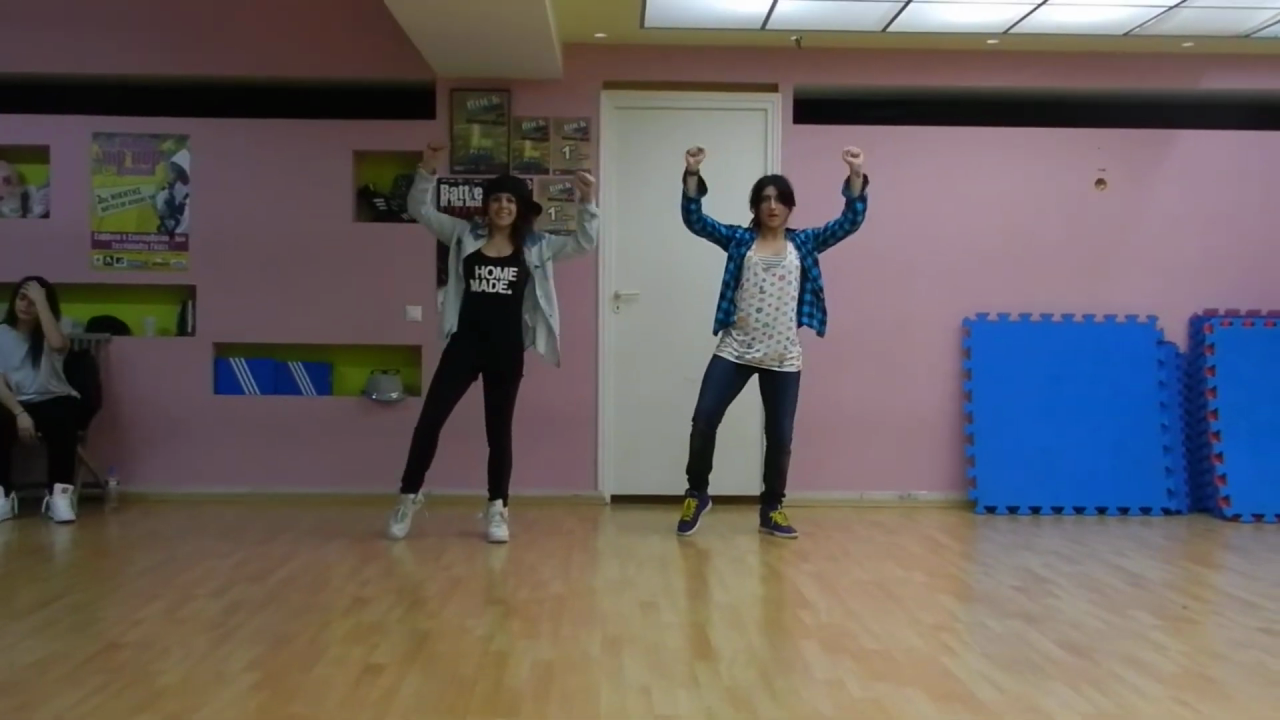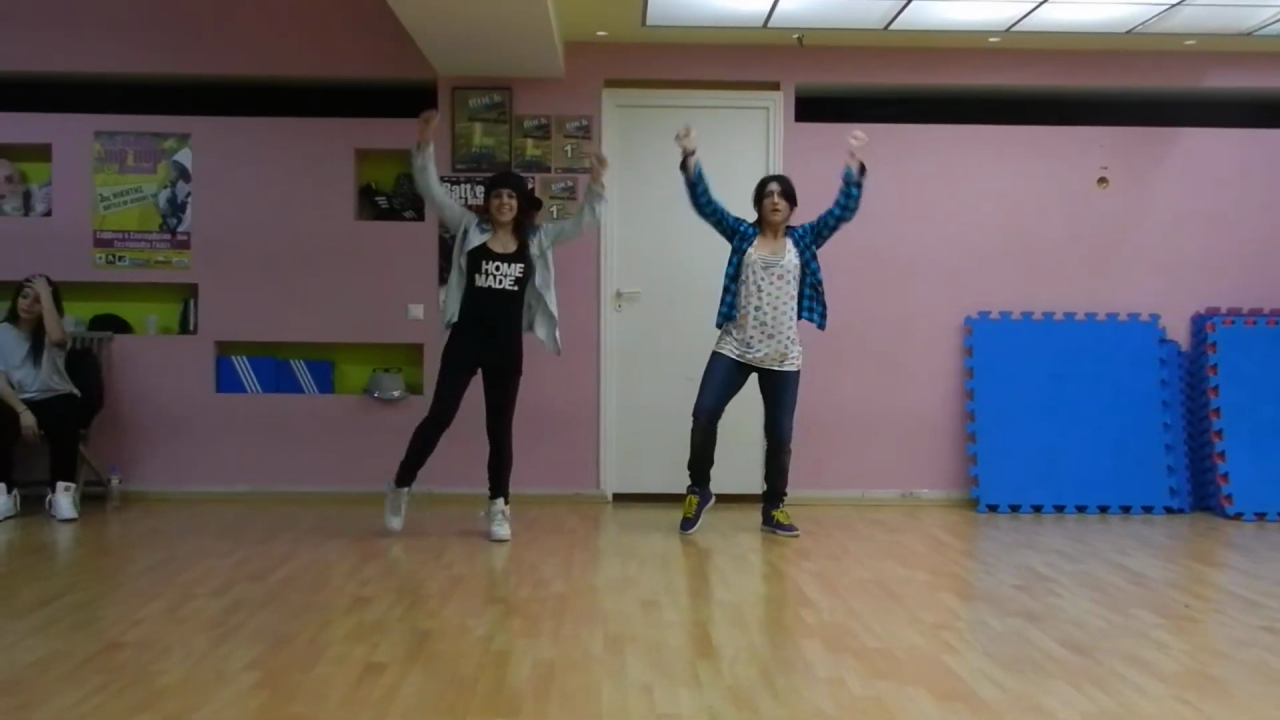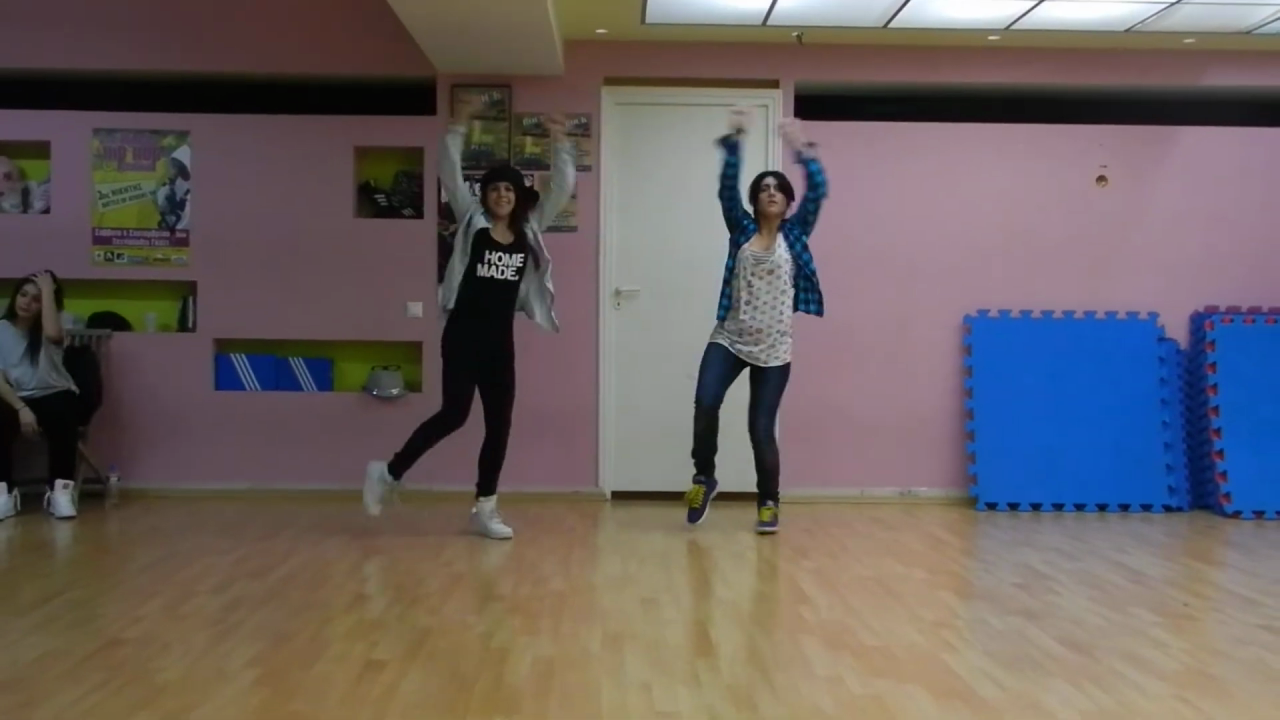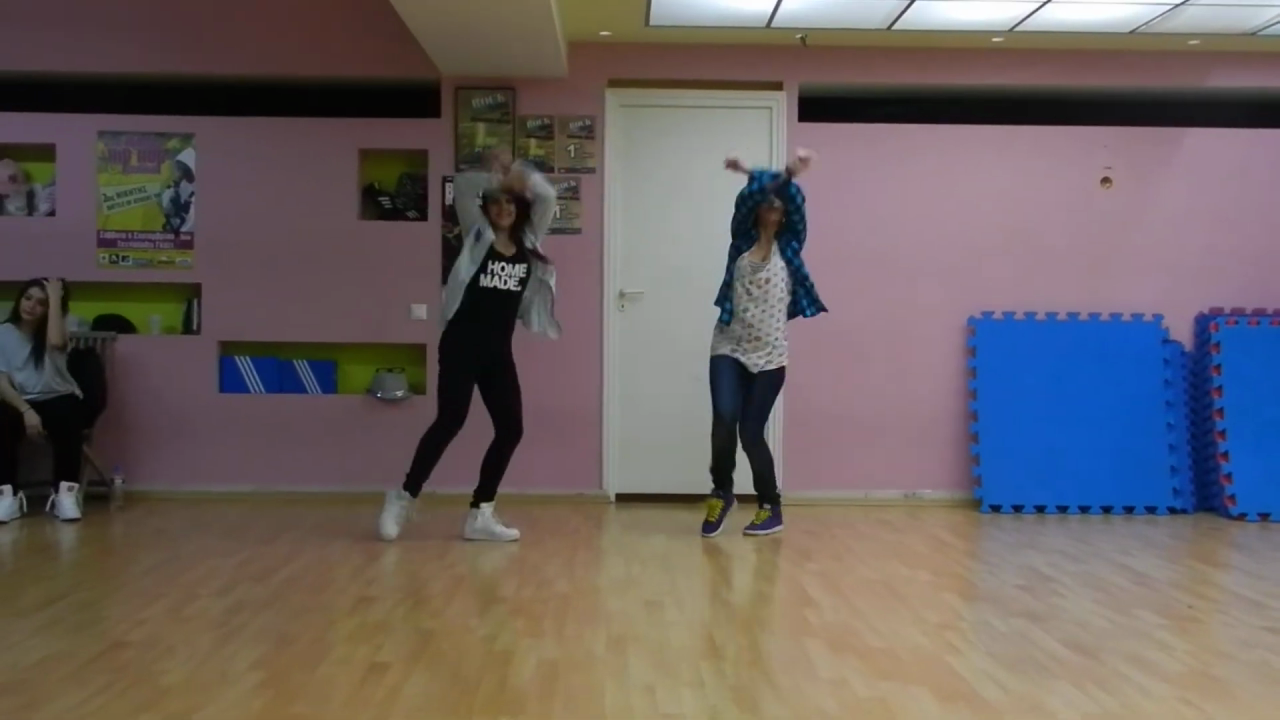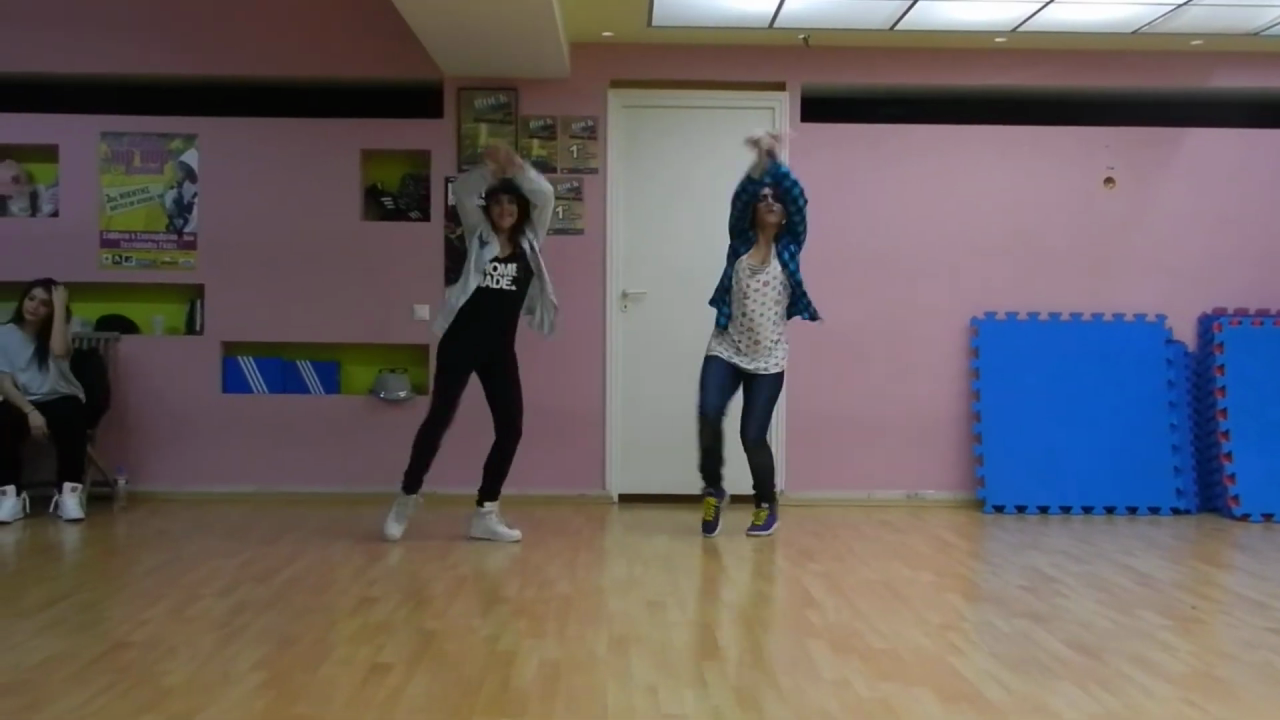
dt=0.1s
person 1, frame 1
left shoulder: (536, 246)
right shoulder: (465, 235)
left elbow: (585, 242)
right elbow: (421, 210)
left wrist: (587, 200)
right wrist: (427, 171)
left hip: (506, 351)
right hip: (465, 345)
left knee: (499, 431)
right knee: (430, 420)
left ankle: (497, 510)
right ankle: (408, 497)
person 1, frame 2
left shoulder: (537, 239)
right shoulder: (469, 228)
left elbow: (585, 224)
right elbow: (431, 189)
left wrist: (595, 184)
right wrist: (424, 147)
left hip: (507, 345)
right hip: (466, 339)
left knee: (500, 428)
right knee: (440, 416)
left ankle: (497, 508)
right ankle: (402, 487)
person 1, frame 3
left shoulder: (530, 228)
right shoulder: (471, 218)
left elbow: (563, 190)
right elbow: (450, 170)
left wrist: (561, 145)
right wrist: (459, 127)
left hip: (499, 339)
right hip: (463, 333)
left knee: (500, 422)
right knee: (454, 414)
left ankle: (485, 507)
right ankle: (389, 473)
person 1, frame 4
left shoulder: (529, 240)
right shoulder: (477, 232)
left elbow: (548, 198)
right elbow: (461, 188)
left wrist: (523, 177)
right wrist: (496, 176)
left hip: (498, 351)
right hip: (461, 342)
left knee: (511, 429)
right knee: (450, 422)
left ankle: (481, 514)
right ankle: (403, 497)
person 1, frame 5
left shoulder: (529, 239)
right shoulder: (479, 234)
left elbow: (545, 195)
right elbow: (462, 190)
left wrist: (517, 168)
right wrist: (490, 168)
left hip: (502, 349)
right hip: (462, 341)
left knee: (510, 429)
right knee: (440, 415)
left ankle: (486, 513)
right ankle: (406, 498)
person 2, frame 1
left shoulder: (804, 243)
right shoulder: (739, 240)
left elbow: (850, 221)
right elbow: (694, 219)
left wrist: (856, 175)
right wrist: (692, 173)
left hip: (783, 357)
right hip: (736, 350)
left knee: (780, 435)
right knee: (704, 419)
left ankle: (771, 509)
right ankle: (697, 494)
person 2, frame 2
left shoulder: (803, 241)
right shoulder: (743, 236)
left elbow: (845, 207)
right elbow: (703, 202)
left wrist: (853, 161)
right wrist: (690, 157)
left hip: (783, 356)
right hip: (735, 348)
left knee: (780, 436)
right knee: (704, 415)
left ankle: (774, 509)
right ankle: (698, 490)
person 2, frame 3
left shoulder: (795, 233)
right shoulder: (741, 228)
left elbow: (819, 190)
right elbow: (727, 186)
left wrist: (799, 147)
right wrist: (735, 137)
left hip: (773, 349)
right hip: (729, 340)
left knee: (761, 428)
right knee: (706, 404)
left ankle: (768, 501)
right ankle: (704, 479)
person 2, frame 4
left shoulder: (791, 241)
right shoulder: (743, 237)
left elbow: (795, 199)
right elbow: (750, 196)
right wrist: (786, 174)
left hip: (769, 357)
right hip: (728, 349)
left knee: (751, 432)
right knee: (725, 417)
left ankle: (770, 505)
right ankle: (721, 494)
person 2, frame 5
left shoulder: (790, 243)
right shoulder: (741, 238)
left elbow: (797, 198)
right elbow: (742, 196)
left wrist: (772, 157)
right wrist: (761, 160)
left hip: (768, 359)
right hip: (725, 351)
left knee: (754, 435)
right knee: (709, 415)
left ankle: (766, 505)
right ankle: (713, 491)
person 3, frame 1
left shoulder: (51, 329)
left elbow: (57, 344)
left wrist: (40, 301)
left hip: (51, 401)
left knee: (65, 418)
left ankle: (60, 495)
person 3, frame 2
left shoulder: (49, 331)
left elbow: (57, 338)
left wrist: (46, 294)
right wrist: (22, 411)
left hip: (53, 399)
left knee: (67, 415)
left ankle: (63, 493)
person 3, frame 3
left shoulder: (46, 328)
left elbow: (53, 333)
left wrist: (47, 291)
right wrist: (21, 408)
left hip: (51, 396)
left knee: (65, 413)
left ankle: (61, 491)
person 3, frame 4
left shoulder: (50, 332)
left elbow: (56, 342)
left wrist: (56, 299)
right wrist: (26, 411)
left hip: (56, 399)
left knee: (70, 415)
left ankle: (65, 493)
person 3, frame 5
left shoulder: (53, 333)
left elbow: (59, 351)
left wrist: (60, 305)
right wrist: (30, 411)
left hip: (59, 400)
right hip: (22, 402)
left knee: (74, 416)
left ankle: (69, 493)
